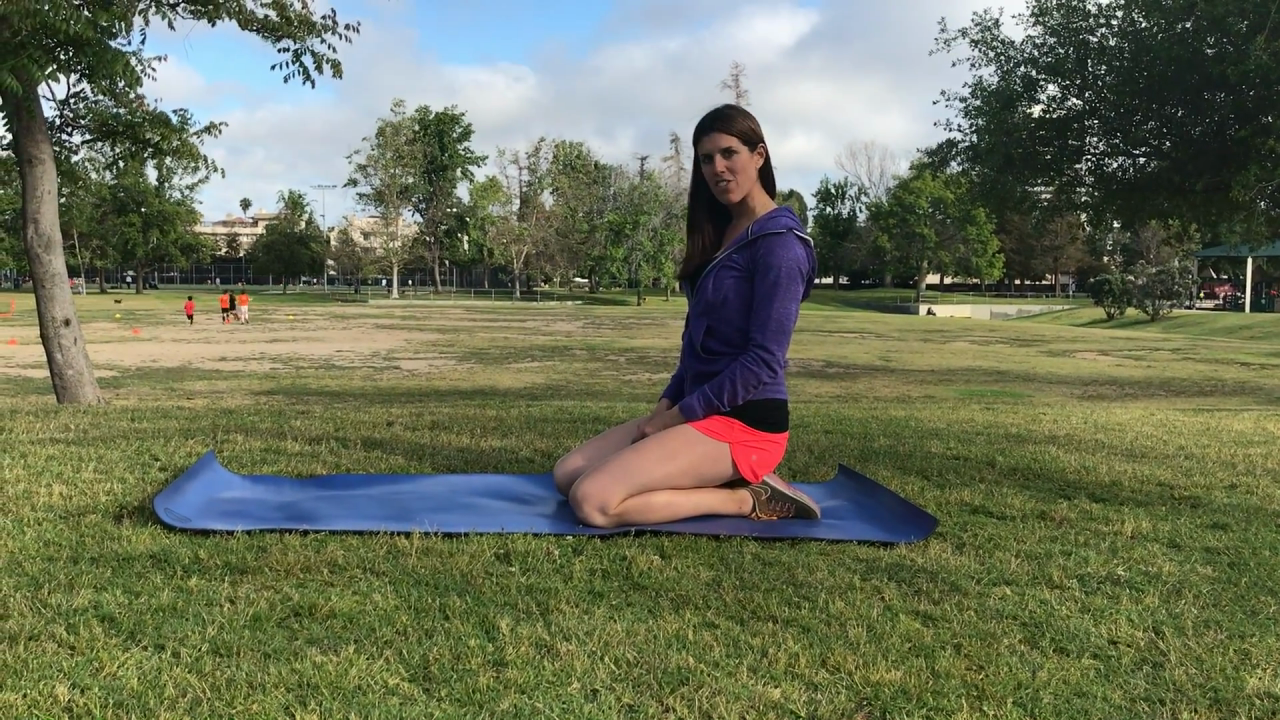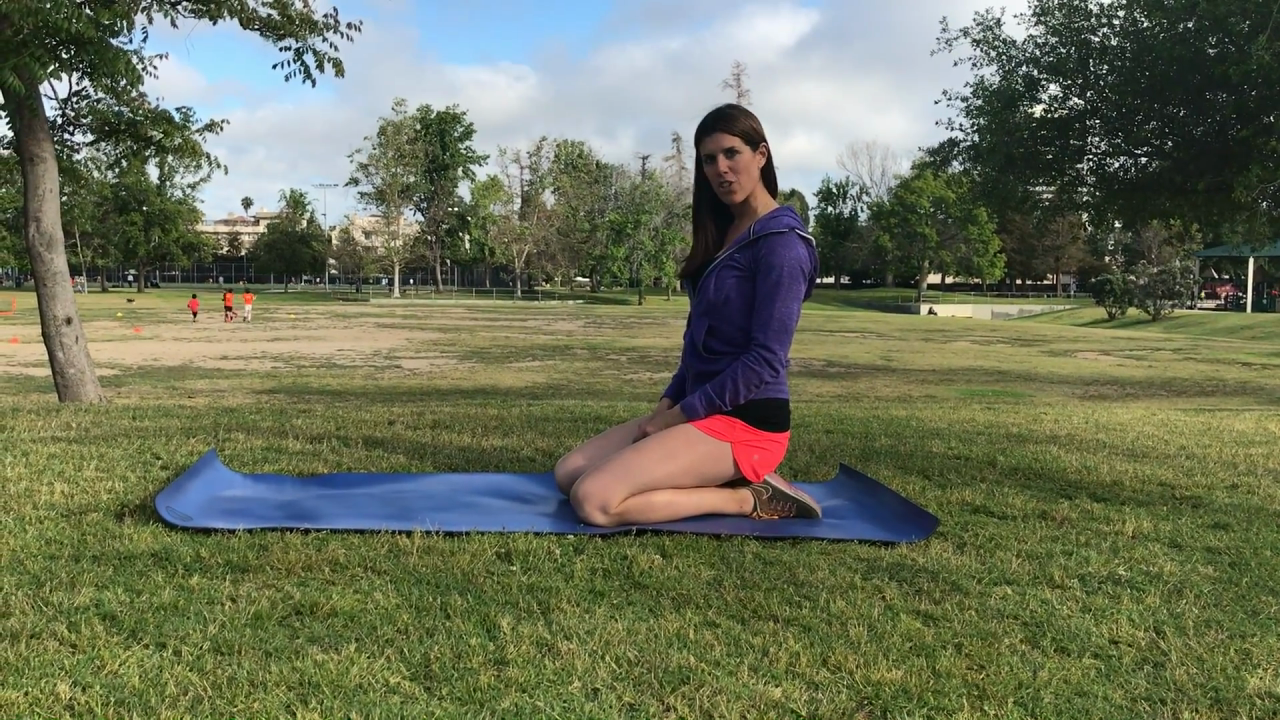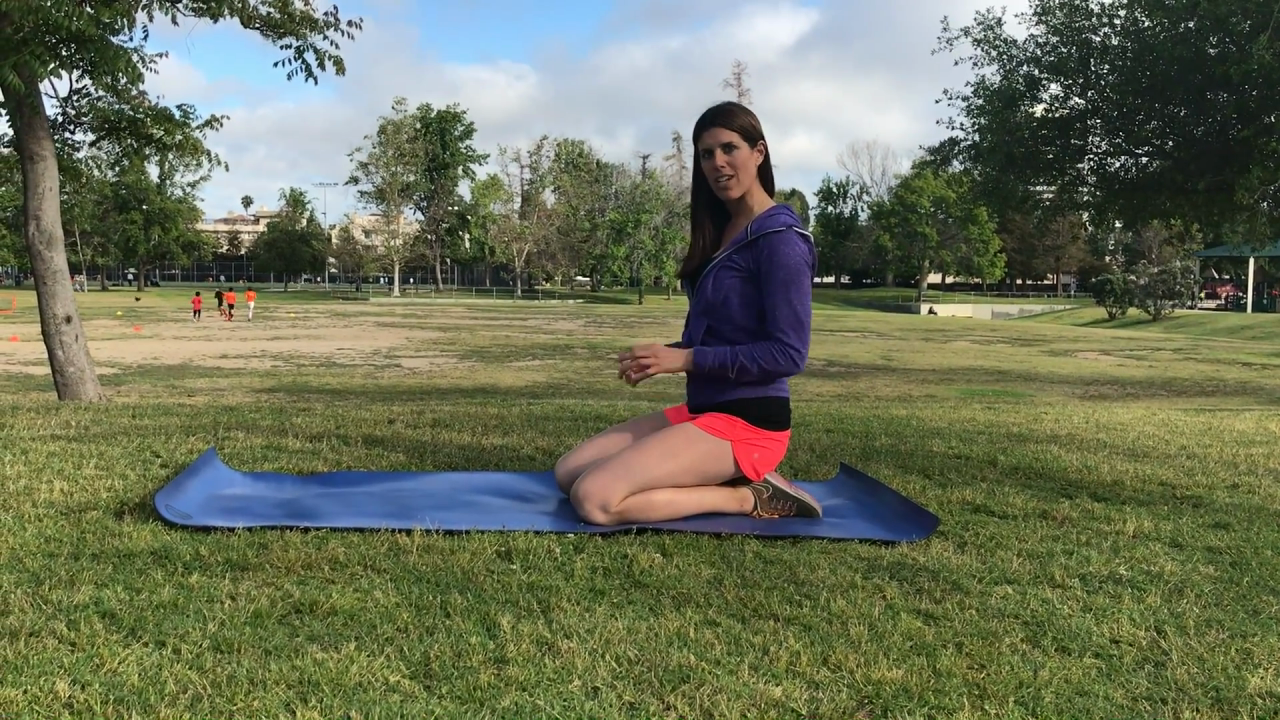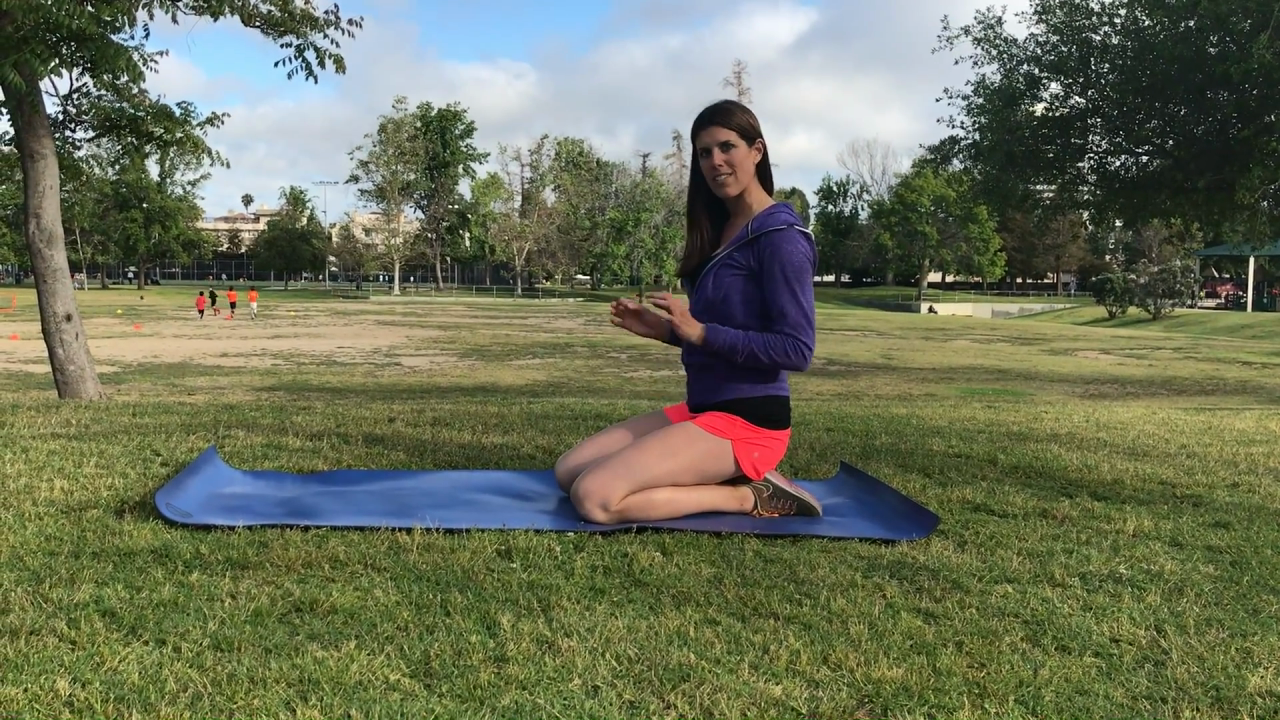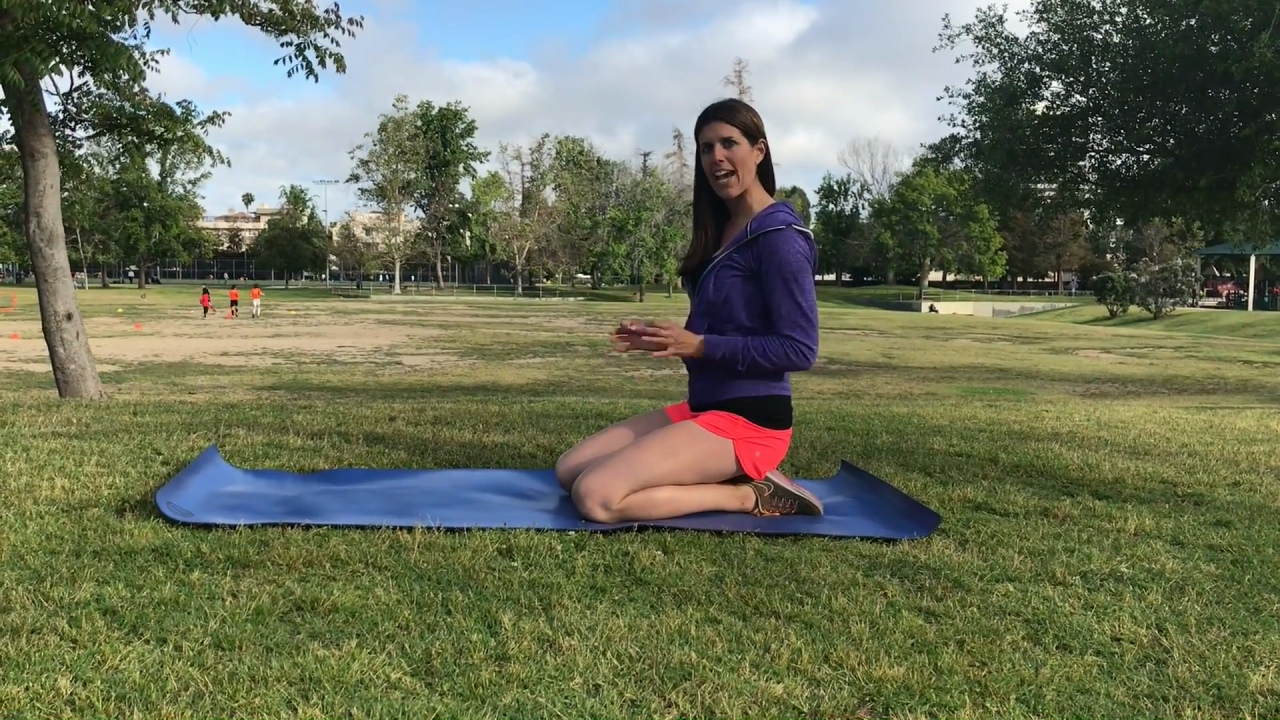
dt=0.2s
person 1, frame 1
left shoulder: (779, 243)
right shoulder: (721, 234)
left elbow: (763, 359)
left wrist: (676, 416)
right wrist: (665, 405)
left hip: (745, 422)
right hip: (702, 409)
left knee: (592, 500)
right knee: (566, 473)
left ankle: (745, 498)
right ankle: (728, 481)
person 1, frame 2
left shoulder: (781, 243)
right shoulder: (724, 234)
left elbow: (766, 359)
left wrist: (678, 415)
right wrist: (666, 404)
left hip: (747, 421)
right hip: (705, 409)
left knee: (593, 499)
right knee: (568, 472)
left ankle: (747, 497)
right ankle: (732, 481)
person 1, frame 3
left shoulder: (780, 240)
right shoulder: (720, 233)
left elbow: (787, 354)
left wrist: (686, 361)
right wrist: (667, 355)
left hip: (748, 420)
right hip: (704, 407)
left knee: (594, 498)
right knee: (568, 472)
left ankle: (748, 497)
right ankle: (735, 481)
person 1, frame 4
left shoulder: (780, 237)
right shoulder: (719, 230)
left elbow: (796, 349)
left wrist: (699, 331)
right wrist: (664, 329)
left hip: (748, 420)
right hip: (703, 407)
left knee: (594, 497)
right knee: (568, 469)
left ankle: (748, 495)
right ankle: (733, 479)
person 1, frame 5
left shoulder: (779, 237)
right shoulder: (721, 230)
left elbow: (798, 348)
left wrist: (698, 345)
right wrist: (660, 339)
left hip: (750, 420)
right hip: (703, 406)
left knee: (595, 496)
right knee: (569, 469)
left ankle: (750, 495)
right ankle: (733, 480)
